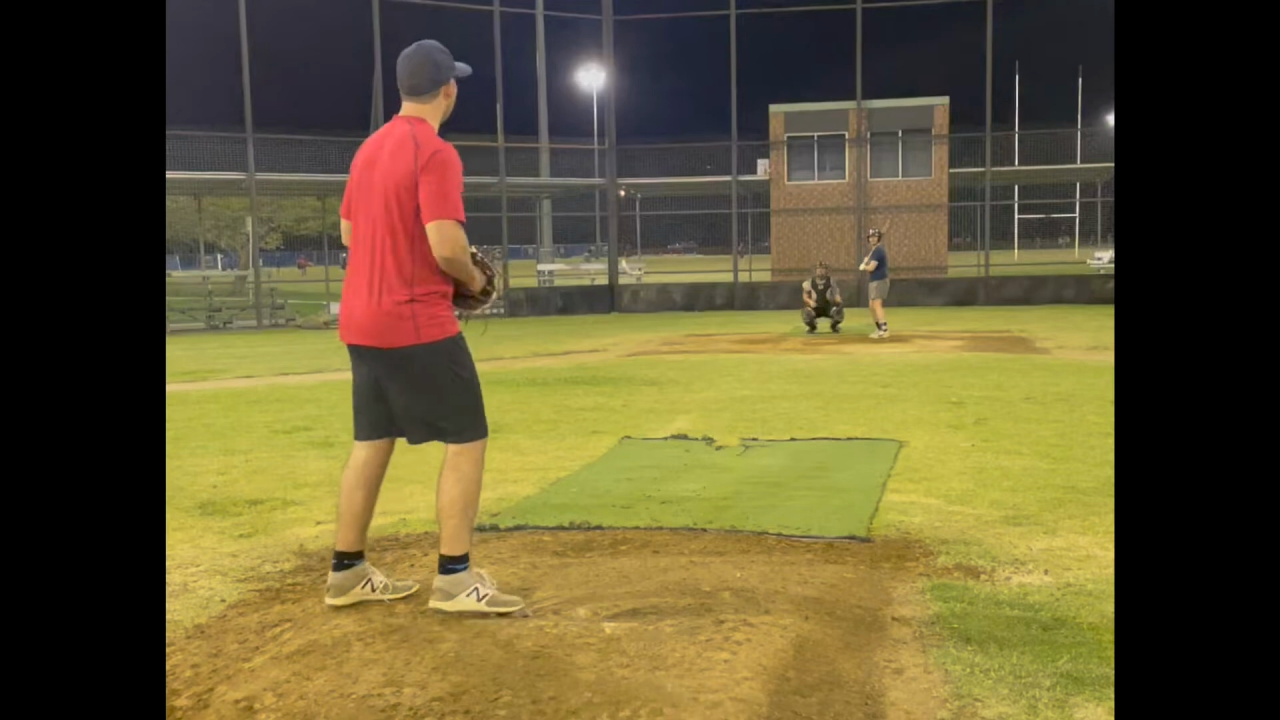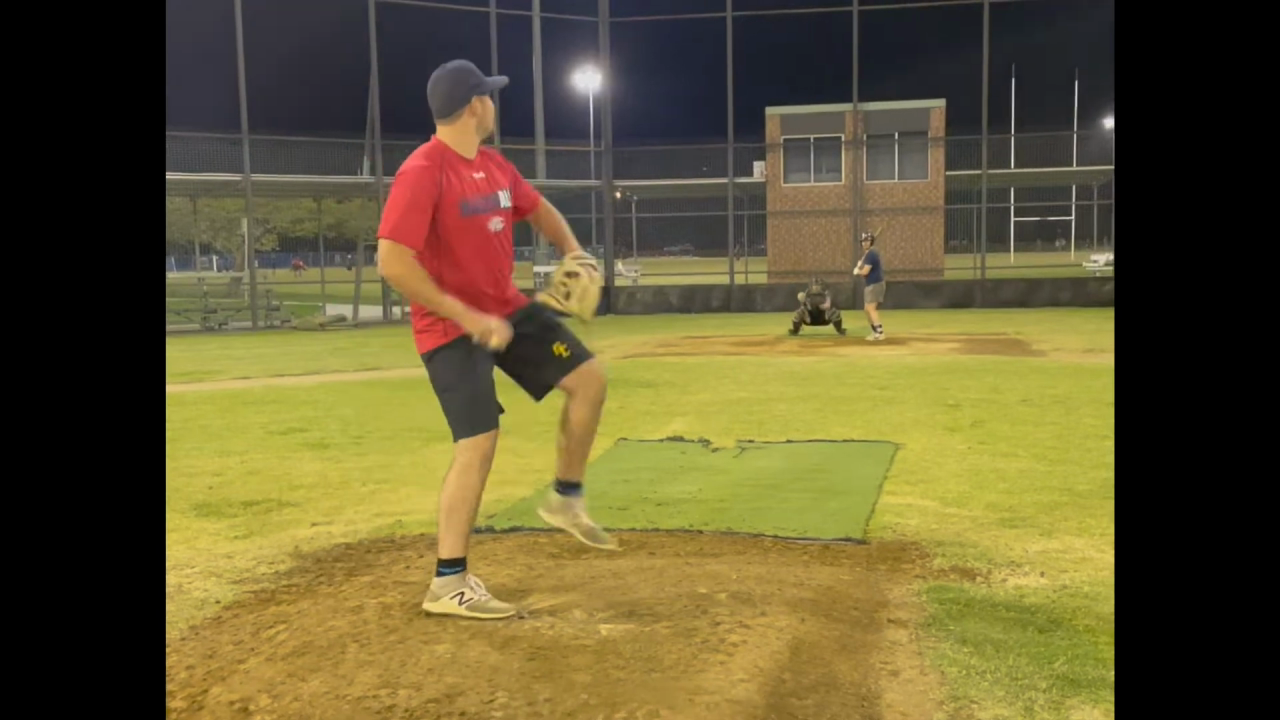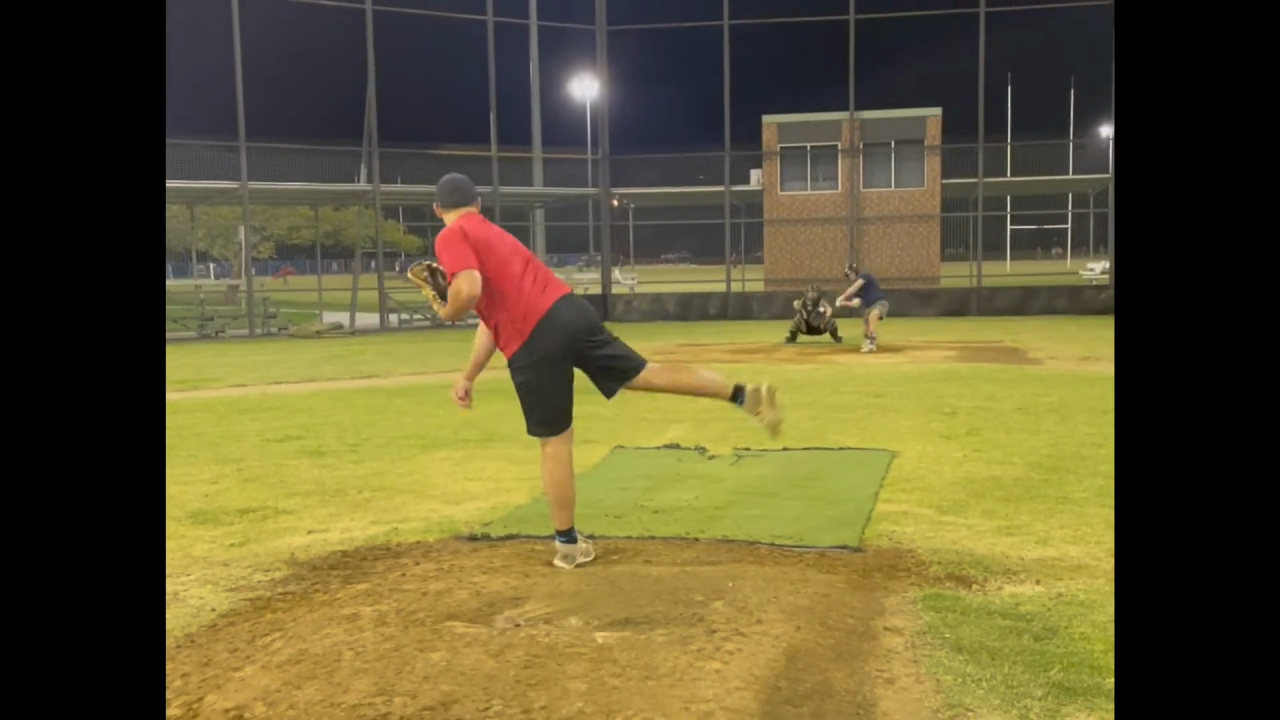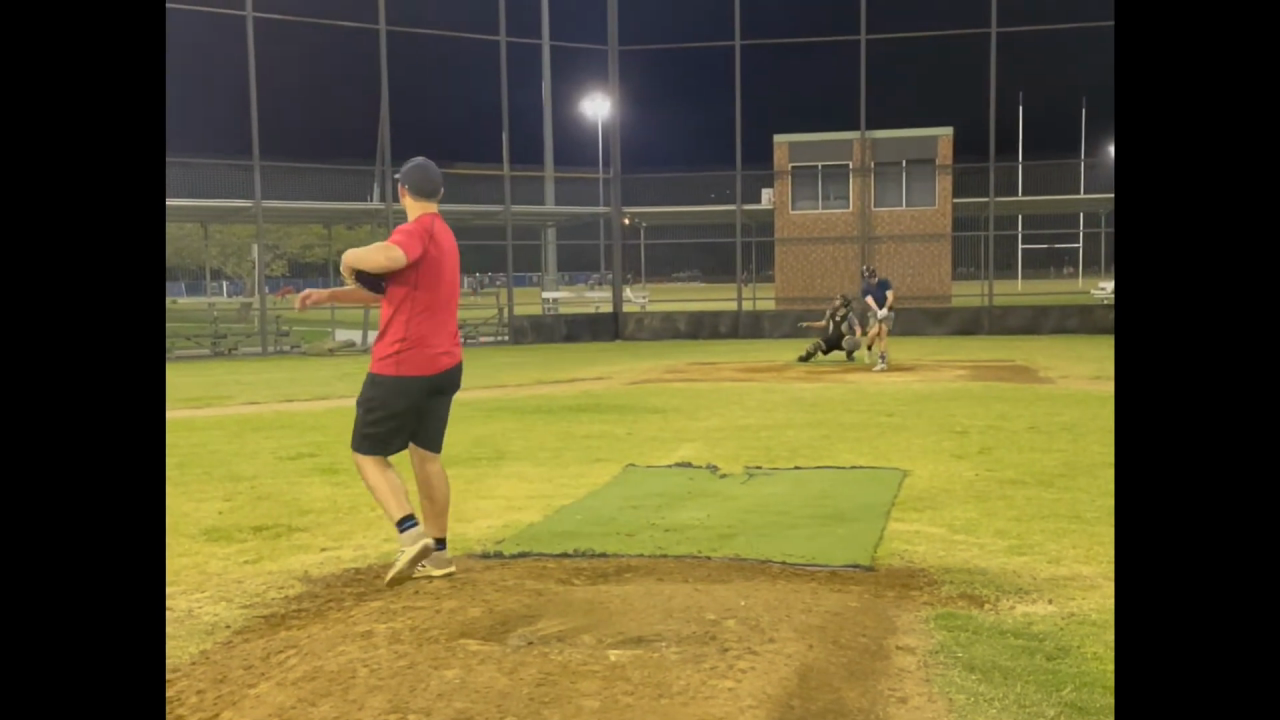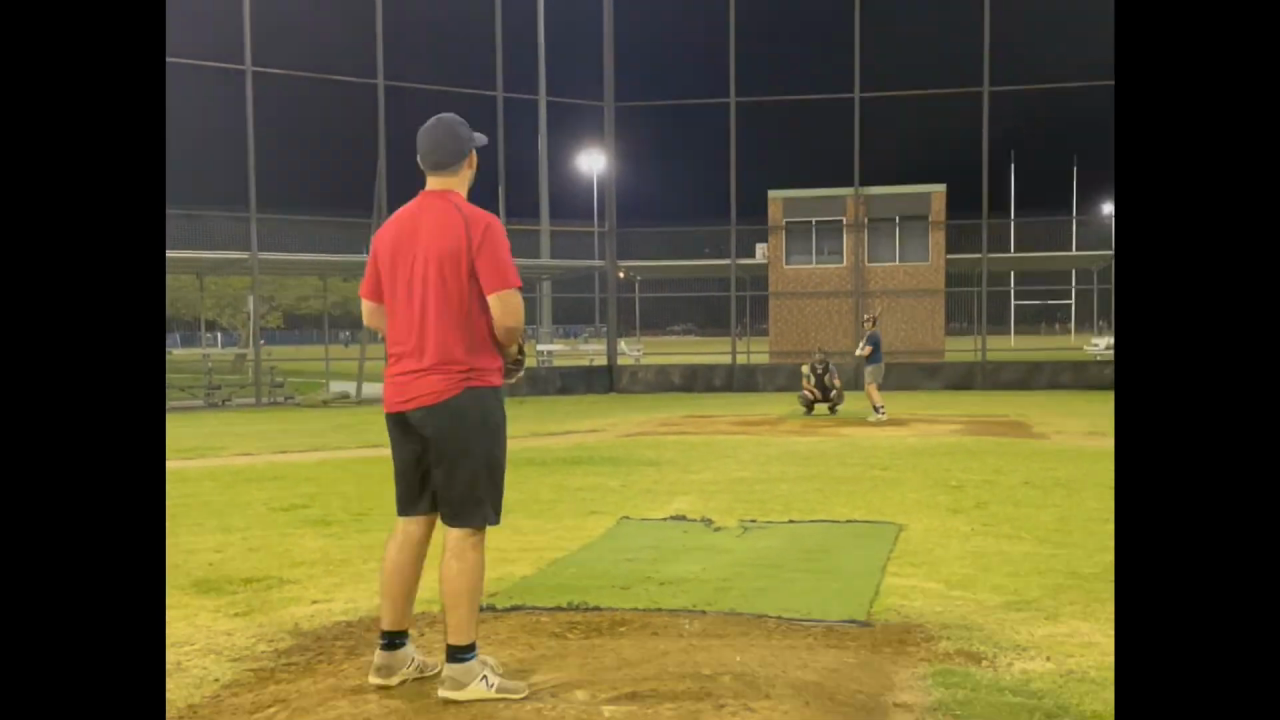
dt=1s
person 1, frame 1
left shoulder: (371, 148)
right shoulder: (436, 153)
right elbow: (445, 246)
right wrist: (471, 277)
left hip: (364, 321)
right hip: (417, 323)
left knee: (372, 444)
right knee: (466, 441)
left ankle: (347, 572)
right ankle: (455, 578)
person 1, frame 2
left shoulder: (497, 168)
right shoulder: (420, 173)
left elbow: (541, 209)
right elbow: (391, 265)
left wrist: (575, 254)
right wrist: (467, 316)
left hip: (507, 310)
right hip: (450, 329)
left knee: (590, 378)
right knee: (479, 443)
left ankle: (568, 498)
right ankle: (449, 583)
person 1, frame 3
left shoulder: (450, 236)
right shoulder: (490, 232)
left elbow: (469, 290)
left wrist: (448, 312)
right wrist: (468, 374)
left hip: (532, 346)
right hip: (568, 312)
left knee: (554, 442)
right knee: (650, 376)
left ankle: (567, 543)
right ankle: (745, 394)
person 1, frame 4
left shoulder: (416, 230)
right shoulder: (443, 236)
left elbow: (387, 260)
right elbow: (386, 290)
left wrist: (351, 256)
right wrist: (328, 295)
left hip: (402, 367)
right hip: (445, 365)
left knee: (370, 456)
right knee: (427, 455)
left ankle: (410, 532)
right ankle: (436, 553)
person 1, frame 5
left shoulder: (390, 230)
right shoulder: (479, 225)
left elbow: (371, 316)
right elbow: (507, 316)
right wrist: (508, 350)
left hip: (403, 395)
right hip: (462, 393)
left knee: (413, 519)
right knee: (465, 527)
left ankle: (393, 653)
right ankle: (461, 665)
